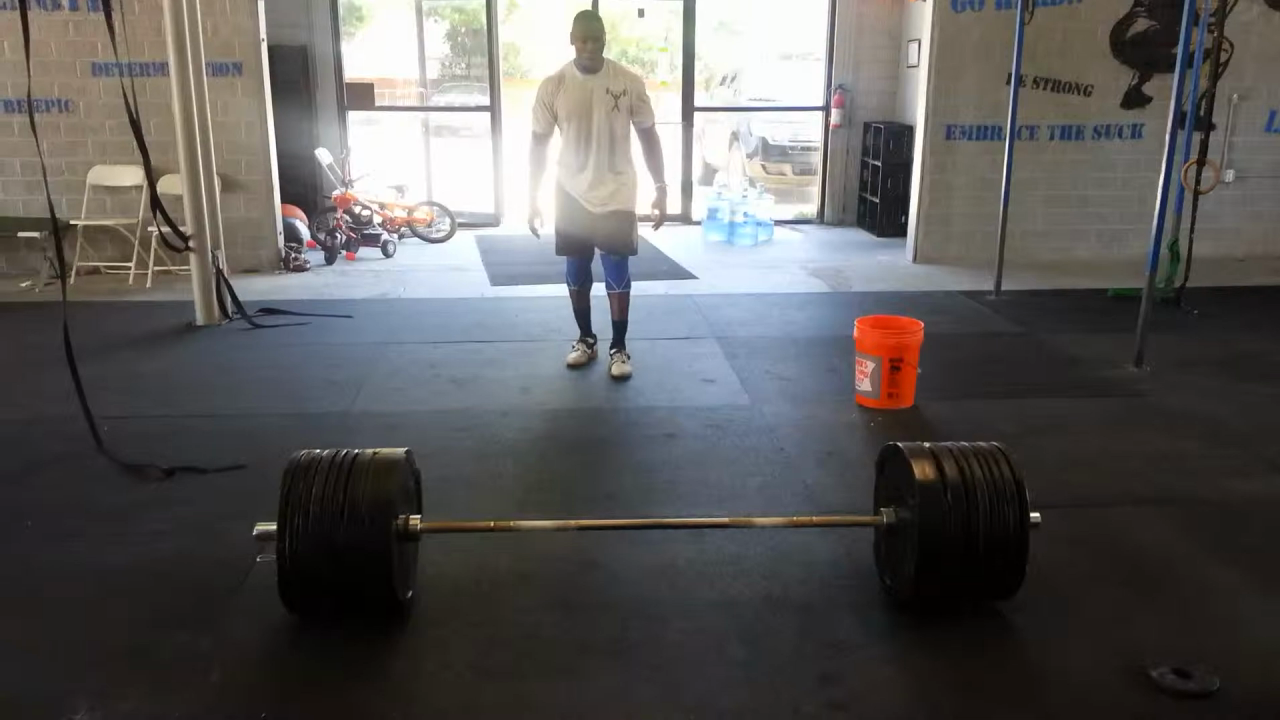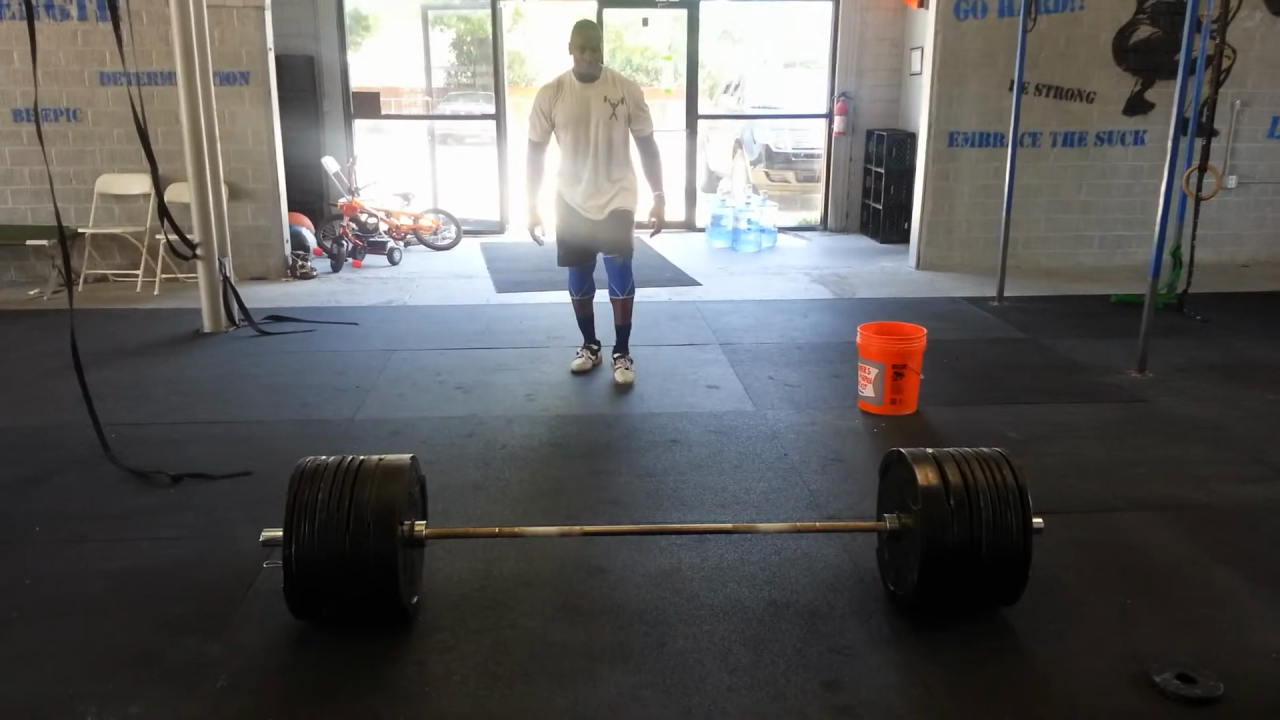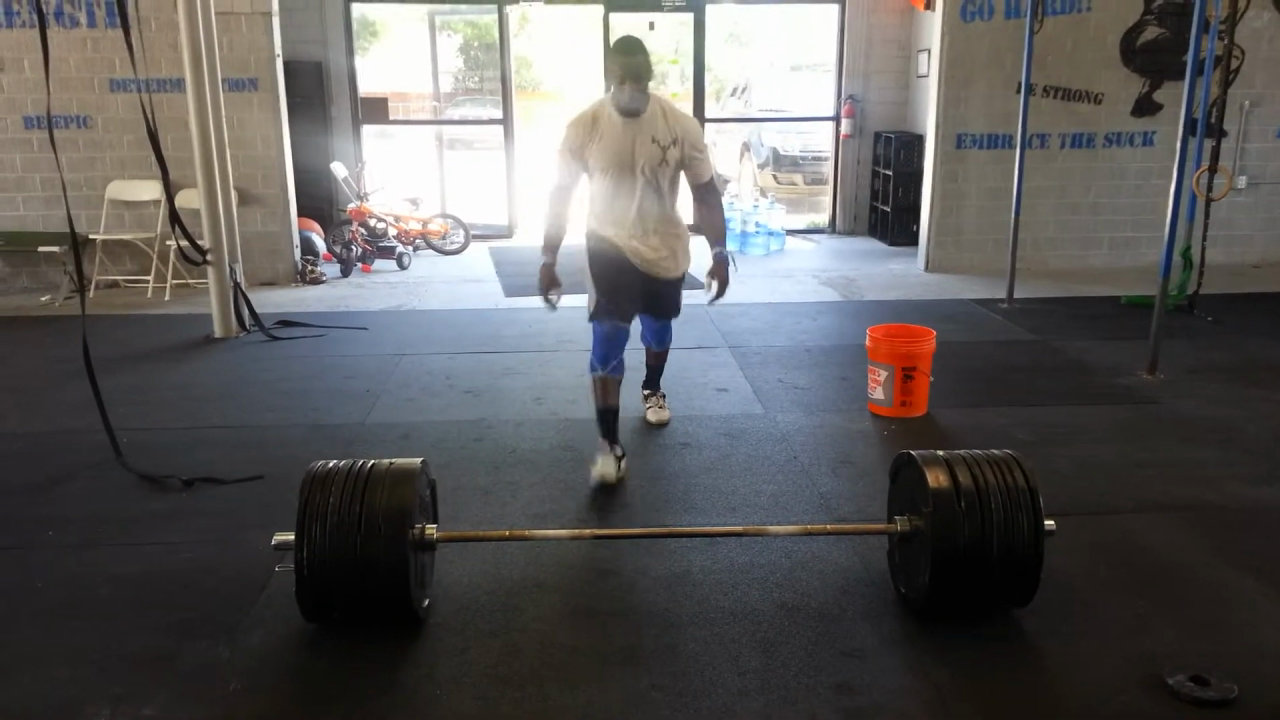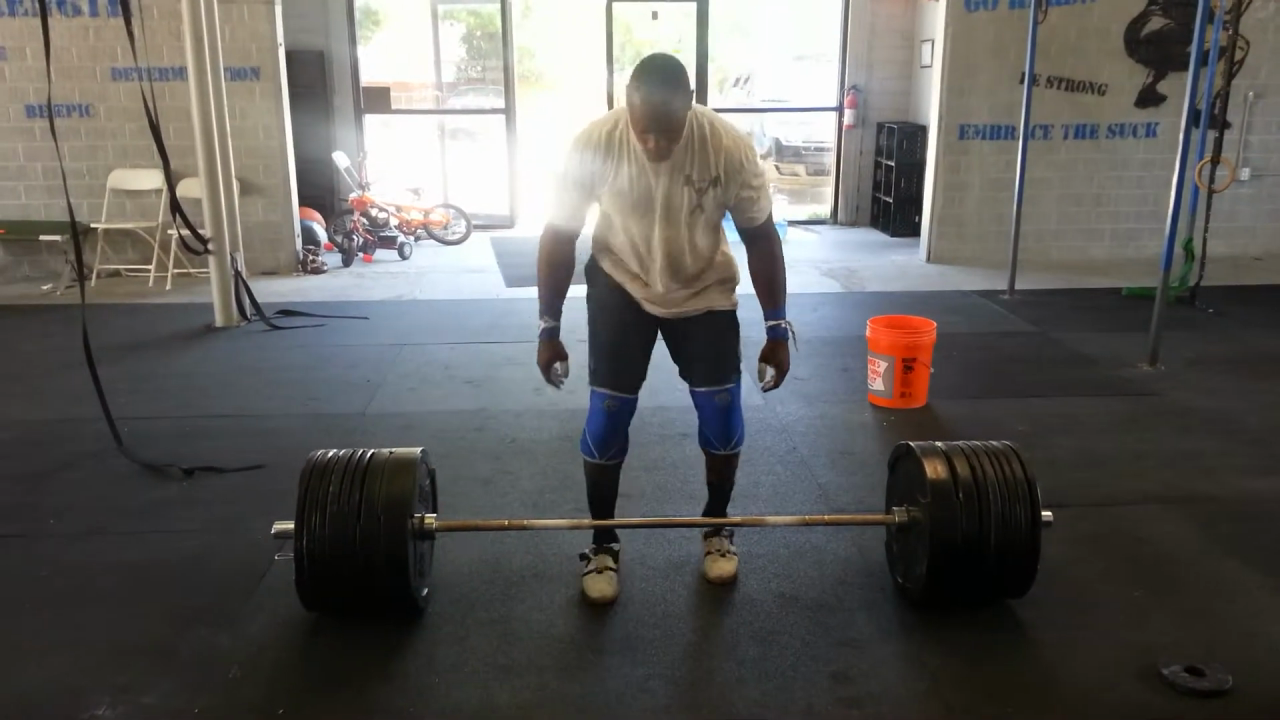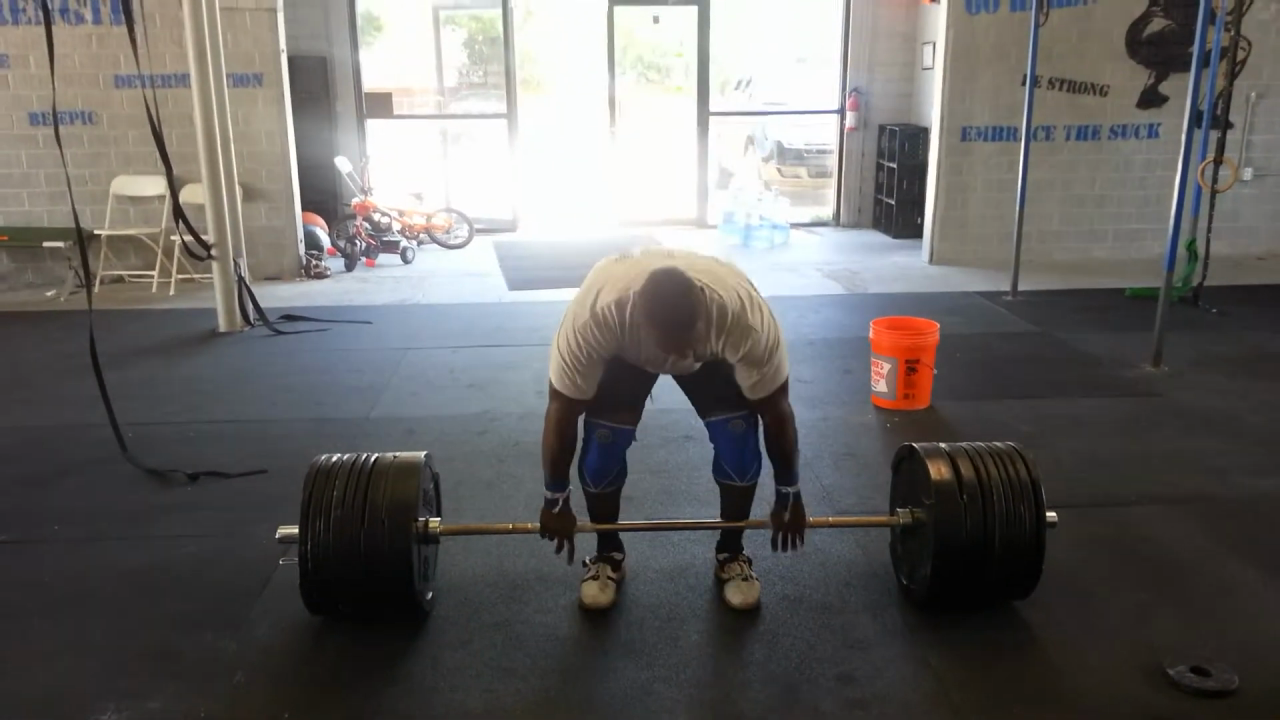
dt=1s
person 1, frame 1
left shoulder: (630, 82)
right shoulder: (553, 86)
left elbow: (648, 137)
right elbow: (539, 144)
left wrist: (661, 189)
right wrist: (532, 199)
left hip: (617, 195)
right hip: (571, 195)
left knee: (617, 271)
right knee: (577, 270)
left ankle: (619, 348)
right ankle: (586, 340)
person 1, frame 2
left shoulder: (628, 90)
right shoulder: (550, 94)
left elbow: (647, 145)
right elbow: (536, 152)
left wrist: (658, 197)
right wrist: (532, 206)
left hip: (617, 197)
right hip: (572, 200)
left knee: (619, 268)
right knee: (579, 276)
left ankle: (622, 353)
right ankle: (590, 346)
person 1, frame 3
left shoulder: (681, 124)
right shoulder: (584, 126)
left elbow: (705, 192)
right elbow: (561, 194)
left wrist: (719, 253)
right wrist: (548, 261)
left hip: (665, 247)
right hip: (610, 243)
left knee: (657, 331)
right knee: (610, 334)
left ankle: (652, 389)
right ankle: (610, 445)
person 1, frame 4
left shoulder: (730, 147)
right shoulder: (594, 145)
left elbow: (761, 237)
right elbow: (559, 238)
left wrist: (777, 329)
right wrist: (548, 328)
left hip: (704, 291)
right hip: (621, 288)
left knee: (721, 412)
right knee: (609, 413)
left ankle: (716, 528)
right ankle: (603, 545)
person 1, frame 5
left shoulder: (743, 315)
right shoulder: (594, 314)
left elbow: (775, 409)
right elbow: (562, 410)
left wrist: (788, 495)
right wrist: (555, 499)
left hip: (713, 352)
right hip: (624, 353)
left knee: (738, 441)
right knee: (603, 445)
left ankle: (731, 554)
right ankle: (607, 554)
